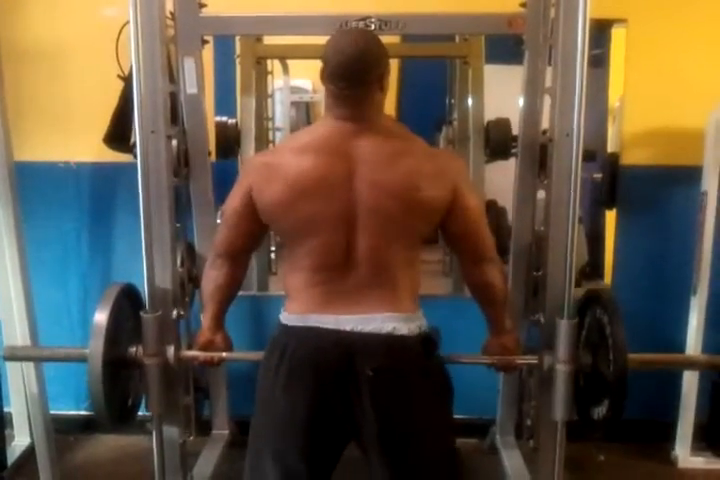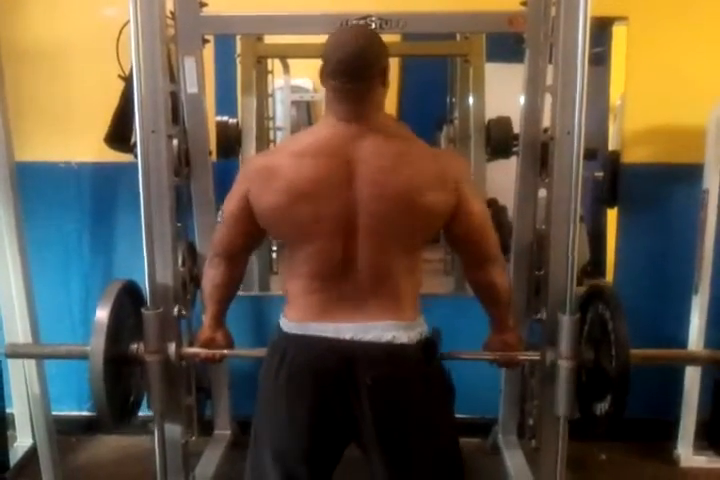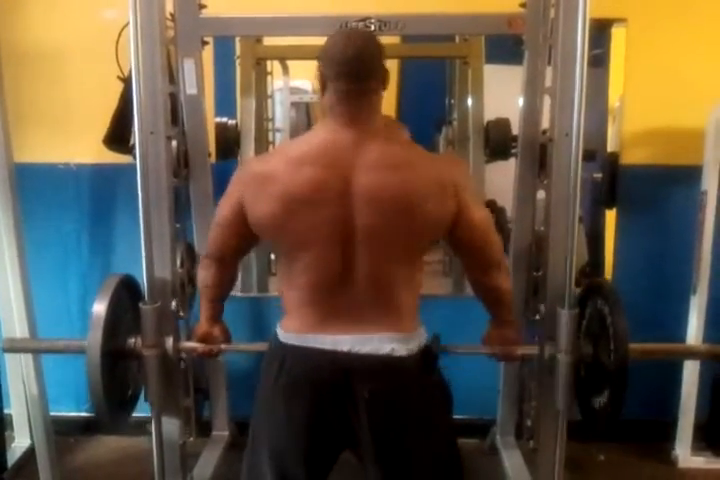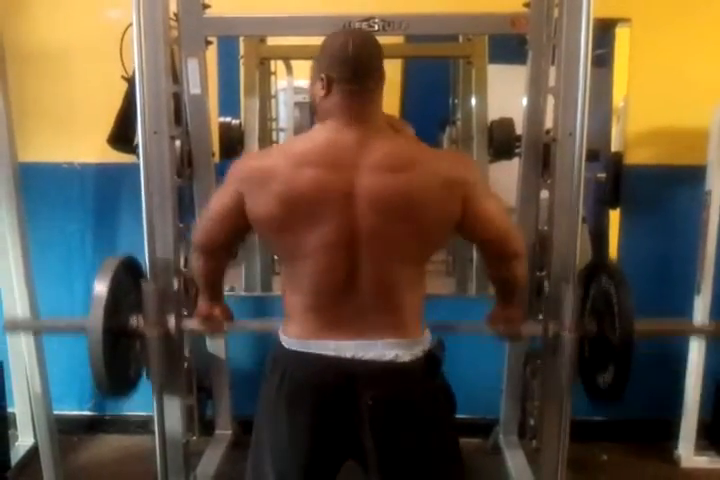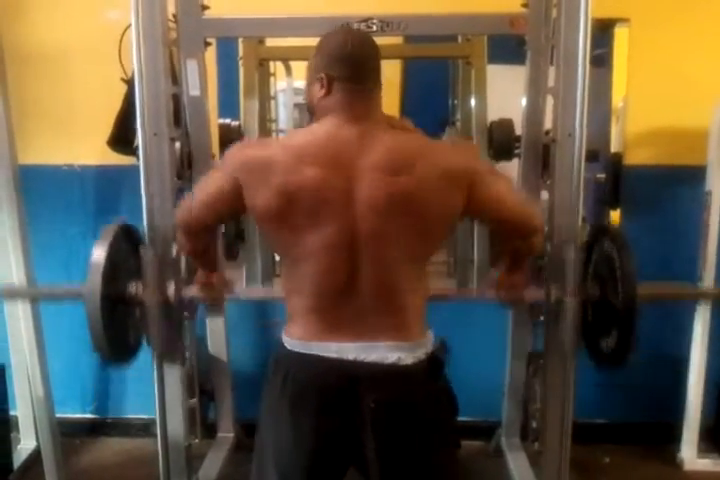
dt=0.1s
person 1, frame 1
left shoulder: (268, 165)
right shoulder: (437, 167)
left elbow: (226, 256)
right elbow: (481, 261)
left wrist: (211, 325)
right wrist: (501, 330)
left hip: (303, 347)
right hip: (396, 349)
person 1, frame 2
left shoulder: (266, 168)
right shoulder: (439, 168)
left elbow: (223, 256)
right elbow: (486, 262)
left wrist: (213, 323)
right wrist: (503, 328)
left hip: (304, 355)
right hip: (398, 355)
person 1, frame 3
left shoulder: (262, 173)
right shoulder: (438, 175)
left elbow: (217, 258)
right elbow: (489, 265)
left wrist: (209, 318)
right wrist: (503, 324)
left hip: (301, 364)
right hip: (395, 366)
person 1, frame 4
left shoulder: (262, 169)
right shoulder: (443, 171)
left elbow: (208, 245)
right elbow: (509, 252)
left wrist: (210, 299)
right wrist: (509, 307)
left hip: (305, 368)
right hip: (401, 370)
person 1, frame 5
left shoulder: (261, 162)
right shoulder: (445, 164)
left elbow: (190, 221)
right elbow: (527, 226)
left wrist: (208, 268)
right wrist: (514, 271)
left hip: (307, 369)
right hip: (403, 372)
